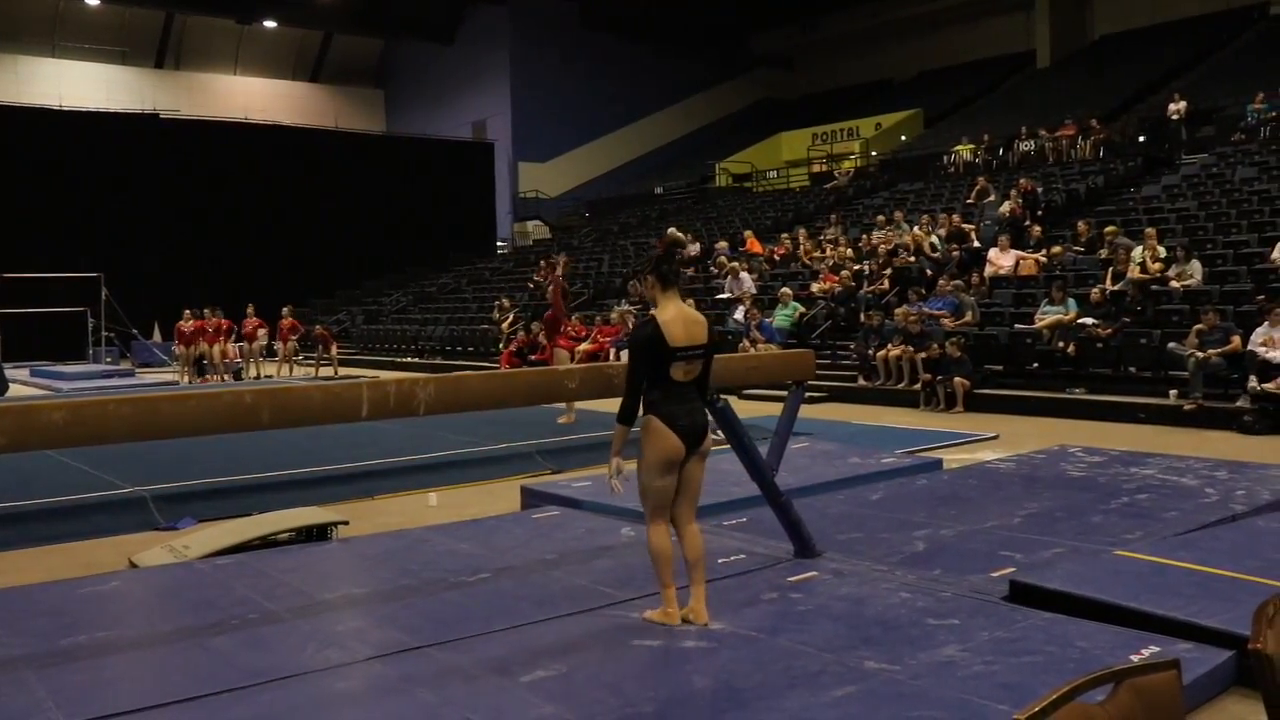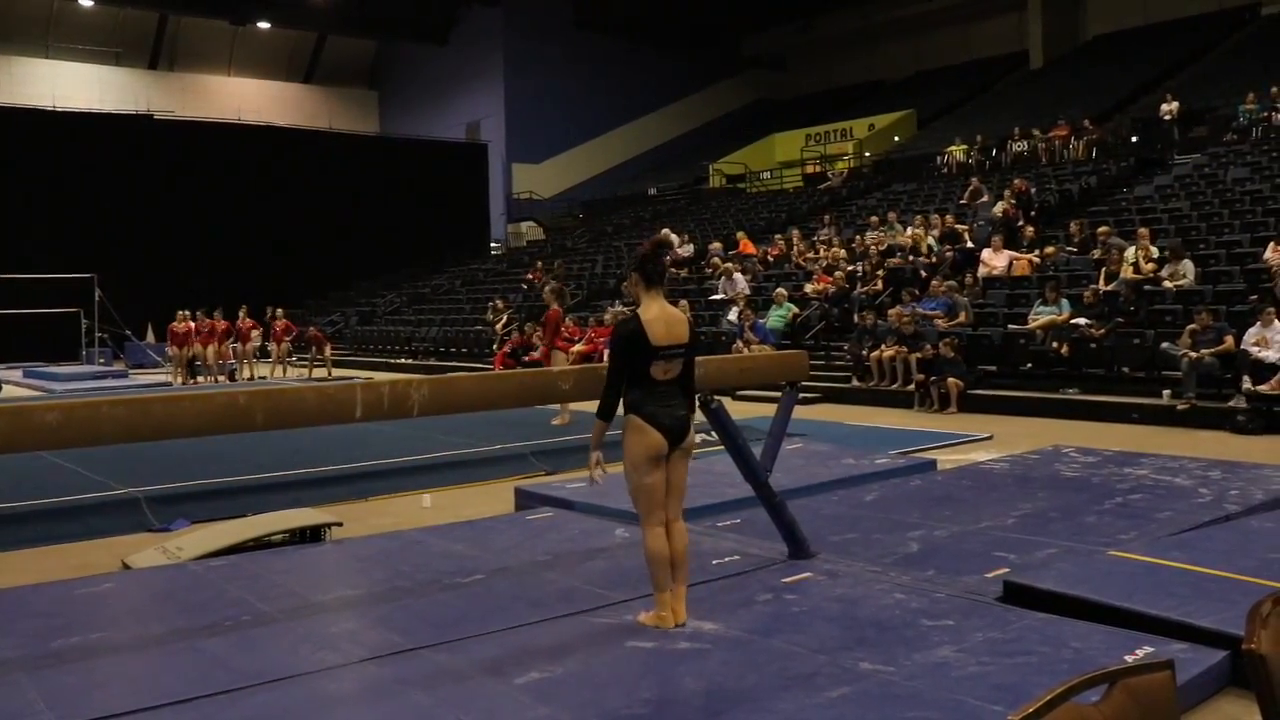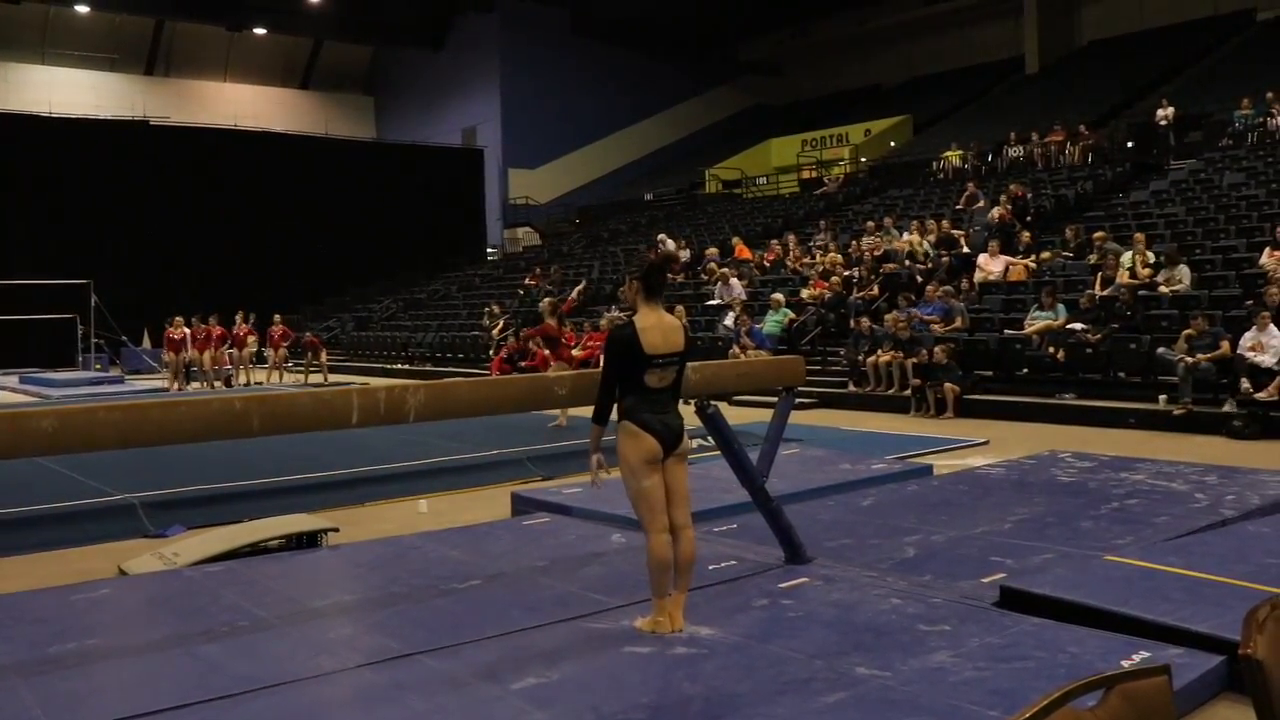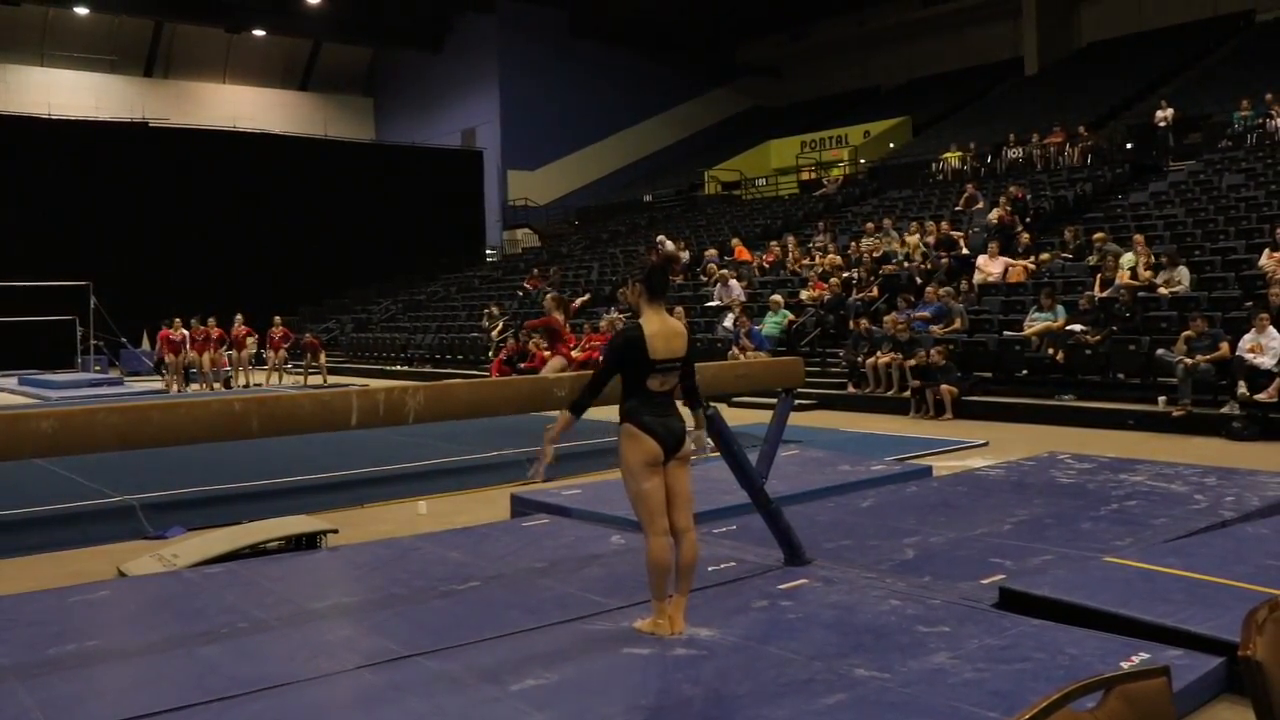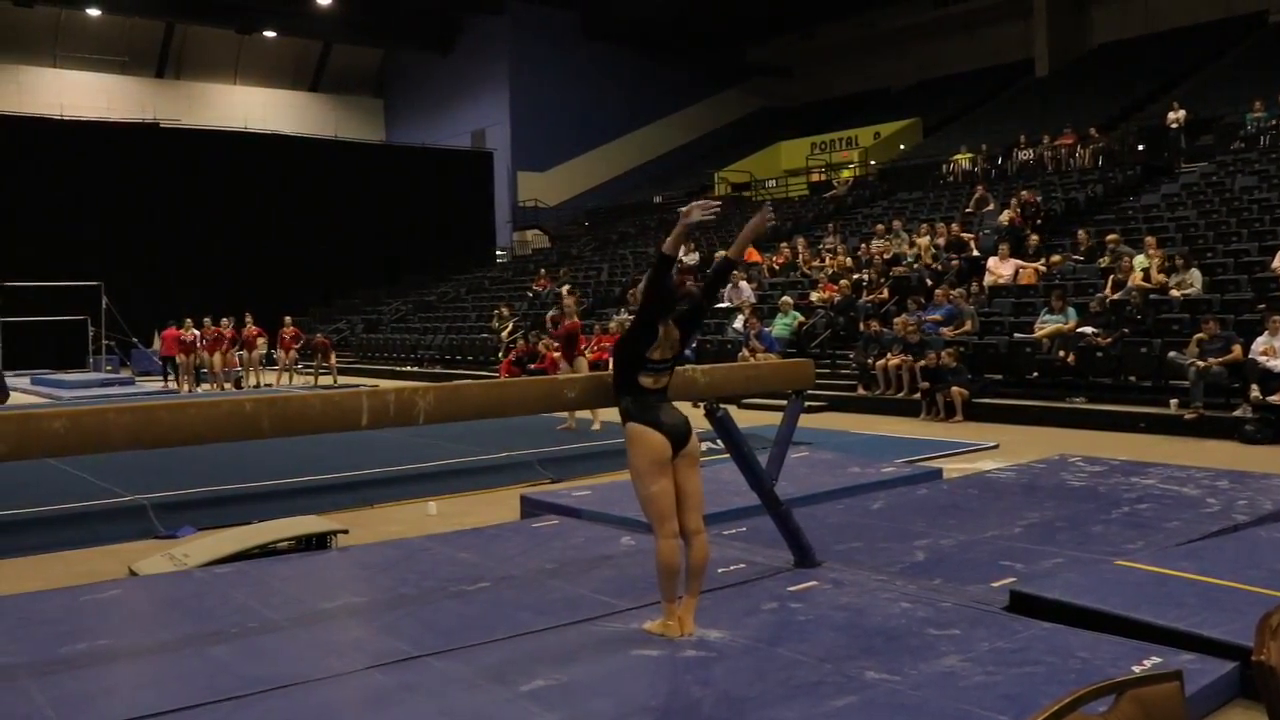
dt=0.5s
person 1, frame 1
left shoulder: (648, 329)
right shoulder: (703, 323)
left elbow: (633, 396)
left wrist: (616, 453)
left hip: (664, 428)
right hip: (698, 425)
left knee: (657, 519)
right knee: (687, 518)
left ankle: (669, 607)
right ankle: (698, 605)
person 1, frame 2
left shoulder: (629, 328)
right shoulder: (685, 323)
left elbow: (613, 391)
left wrist: (595, 445)
left hip: (645, 427)
right hip: (680, 423)
left knee: (653, 522)
right knee: (674, 518)
left ankle: (663, 611)
right ankle: (679, 605)
person 1, frame 3
left shoulder: (623, 335)
right shoulder: (681, 330)
left elbow: (607, 394)
left wrist: (594, 448)
left hip: (639, 432)
right hip: (675, 428)
left knee: (656, 528)
right knee: (682, 523)
left ankle: (660, 615)
right ankle: (678, 610)
person 1, frame 4
left shoulder: (629, 337)
right shoulder: (684, 333)
left elbow: (590, 390)
left wrist: (551, 440)
right wrist: (700, 427)
left hip: (641, 434)
right hip: (677, 430)
left knee: (657, 530)
right knee: (684, 526)
left ankle: (661, 616)
right ankle: (678, 612)
person 1, frame 5
left shoulder: (644, 329)
right shoulder: (680, 327)
left elbow: (658, 276)
right elbow: (715, 282)
left wrist: (681, 228)
right wrist: (750, 232)
left hip: (646, 432)
right hip: (678, 427)
left knee: (666, 531)
right knee: (693, 527)
left ankle: (671, 617)
right ankle: (687, 611)
